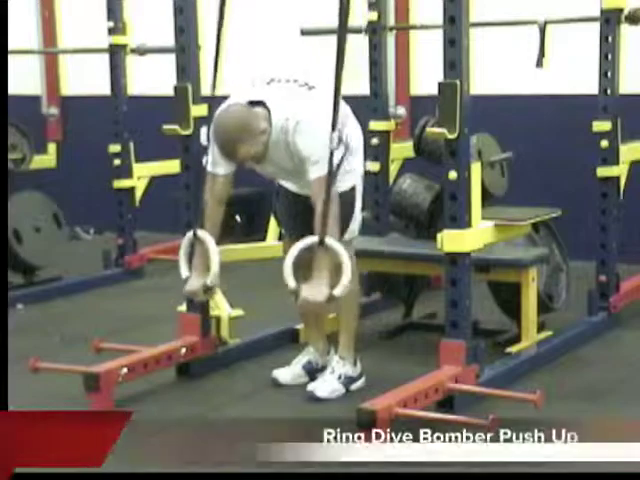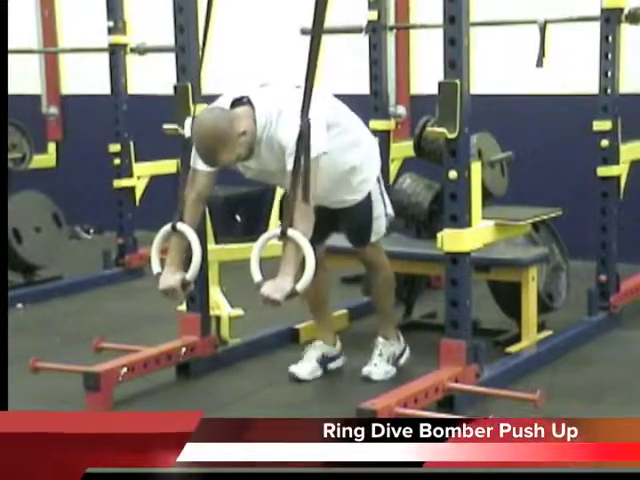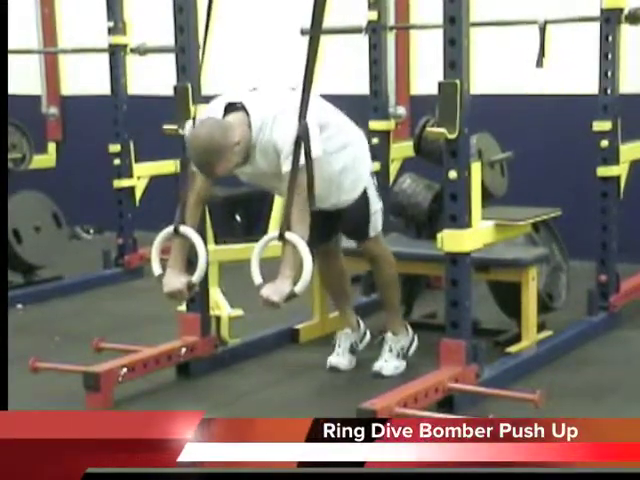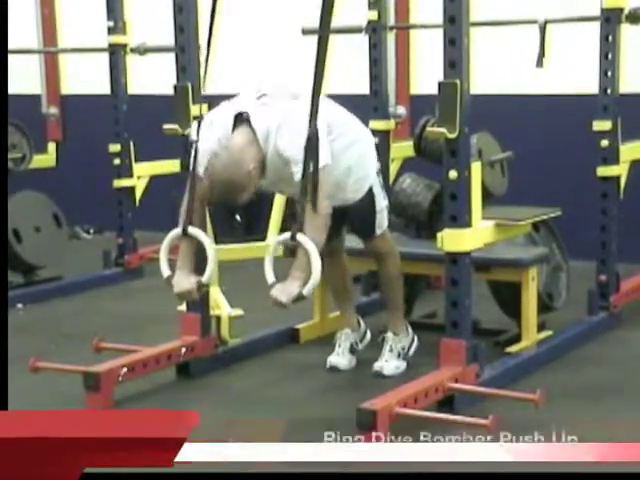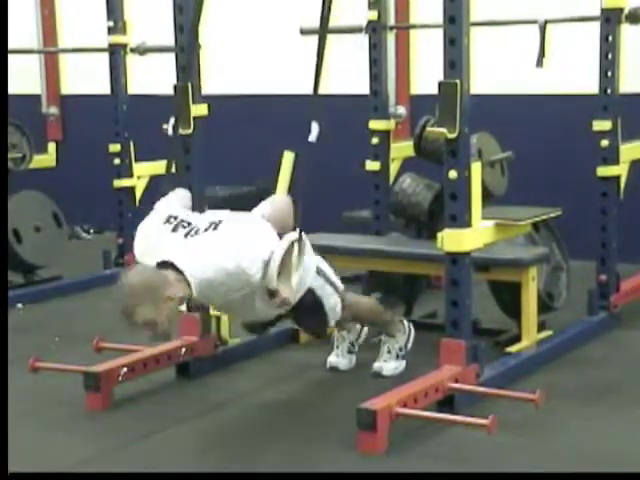
dt=1s
person 1, frame 1
left shoulder: (307, 124)
right shoulder: (226, 128)
left elbow: (324, 204)
right elbow: (215, 198)
left wrist: (321, 280)
right wrist: (199, 270)
left hip: (338, 166)
right hip: (292, 177)
left knee: (337, 254)
right knee: (295, 255)
left ankle: (347, 362)
right ankle: (318, 352)
person 1, frame 2
left shoulder: (292, 122)
right shoulder: (215, 127)
left elbow: (302, 202)
right elbow: (194, 196)
left wrist: (285, 277)
right wrist: (173, 266)
left hip: (352, 170)
right hip: (307, 181)
left knee: (369, 254)
left ankle: (391, 341)
right ankle: (326, 345)
person 1, frame 3
left shoulder: (286, 125)
right shoulder: (207, 130)
left elbow: (300, 202)
right elbow: (194, 198)
left wrist: (285, 278)
right wrist: (175, 268)
left hip: (345, 167)
right hip: (305, 181)
left knee: (371, 247)
right knee: (324, 251)
left ankle: (399, 334)
right ankle: (351, 328)
person 1, frame 4
left shoulder: (293, 135)
right shoulder: (213, 134)
left elbow: (318, 209)
right elbow: (196, 199)
left wrist: (296, 280)
right wrist: (184, 269)
left hip: (351, 163)
right hip: (313, 177)
left knee: (377, 245)
right knee: (329, 248)
left ankle: (400, 333)
right ankle: (351, 329)
person 1, frame 5
left shoulder: (226, 264)
right shoulder: (145, 244)
left elbow: (284, 205)
right elbow: (180, 194)
left wrist: (286, 280)
left knee: (338, 310)
left ankle: (397, 332)
right ankle: (347, 332)
